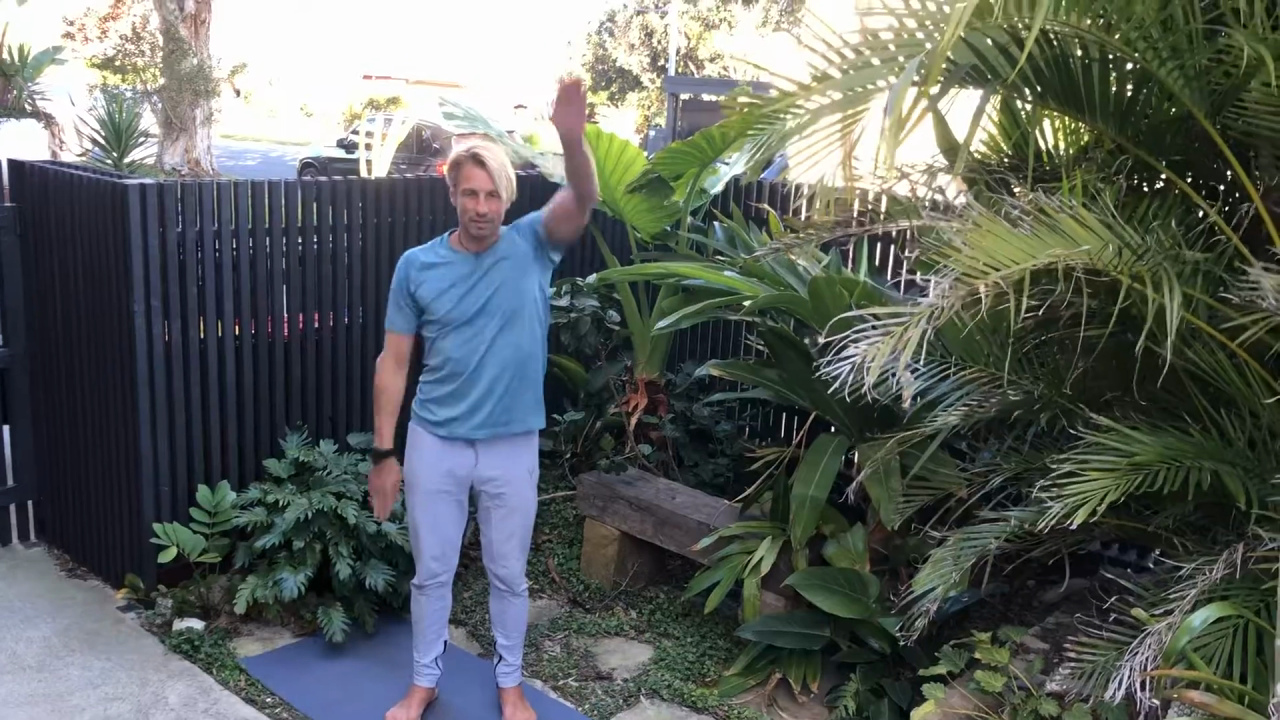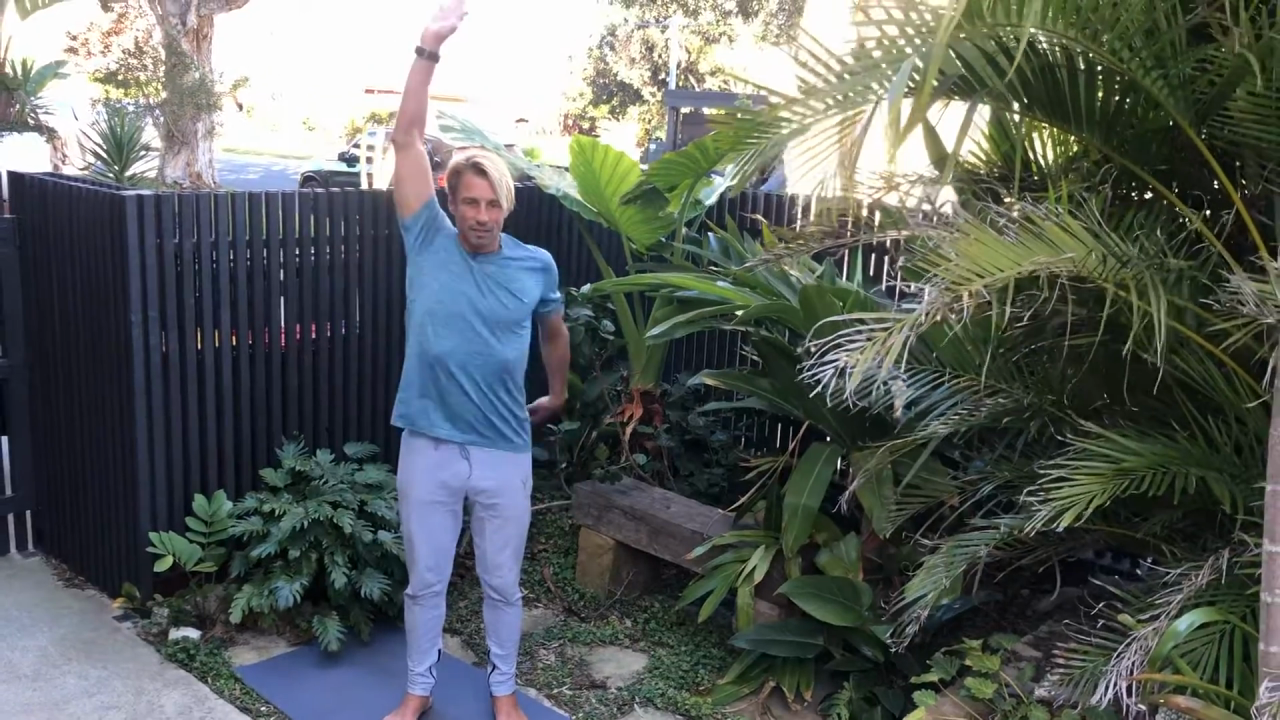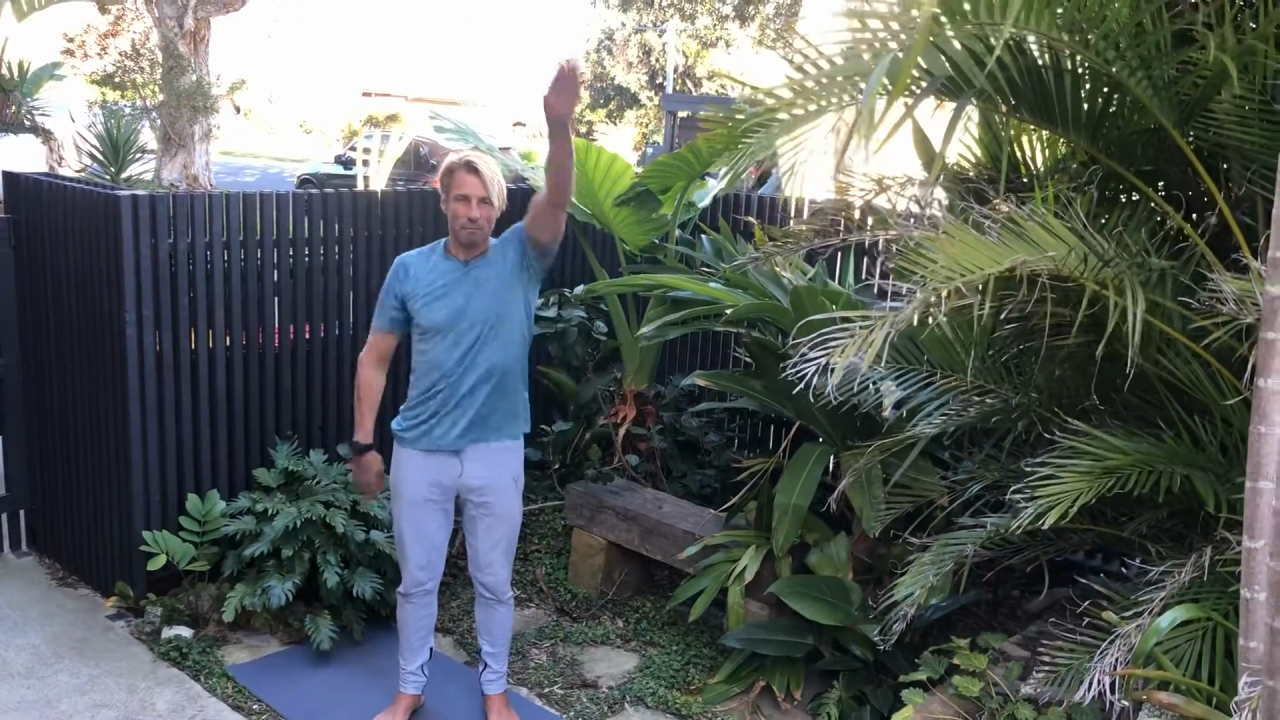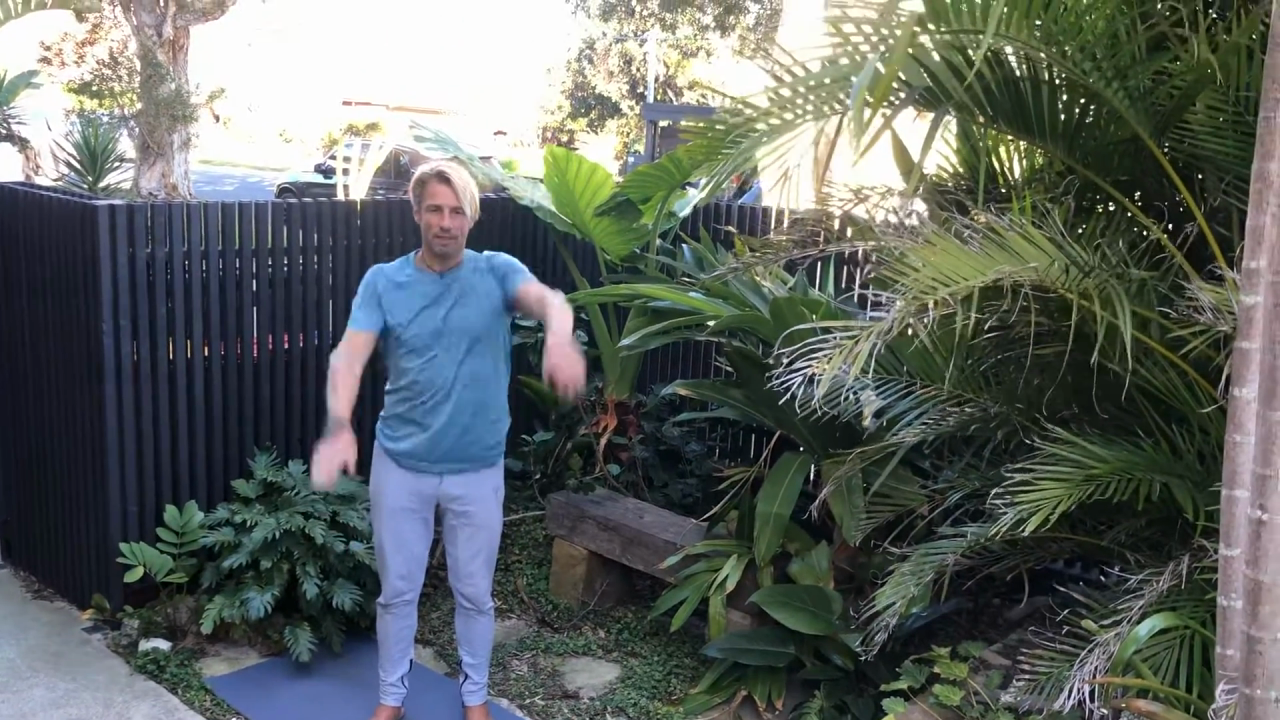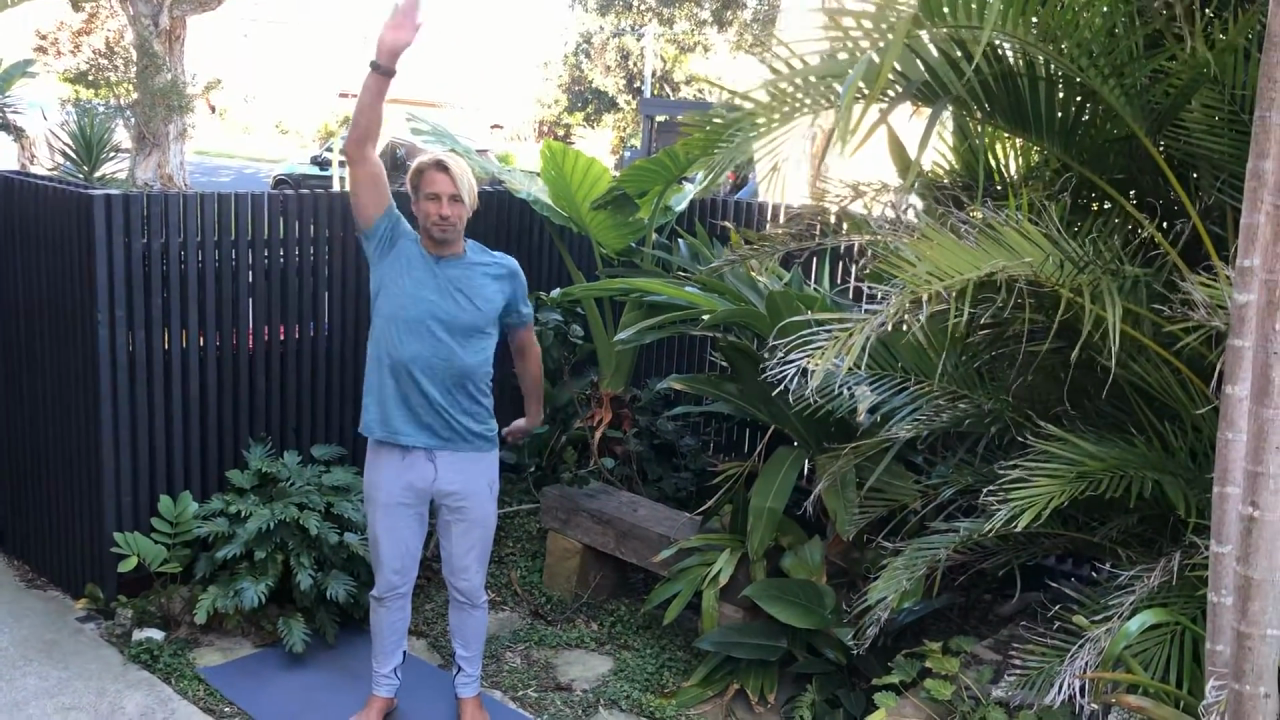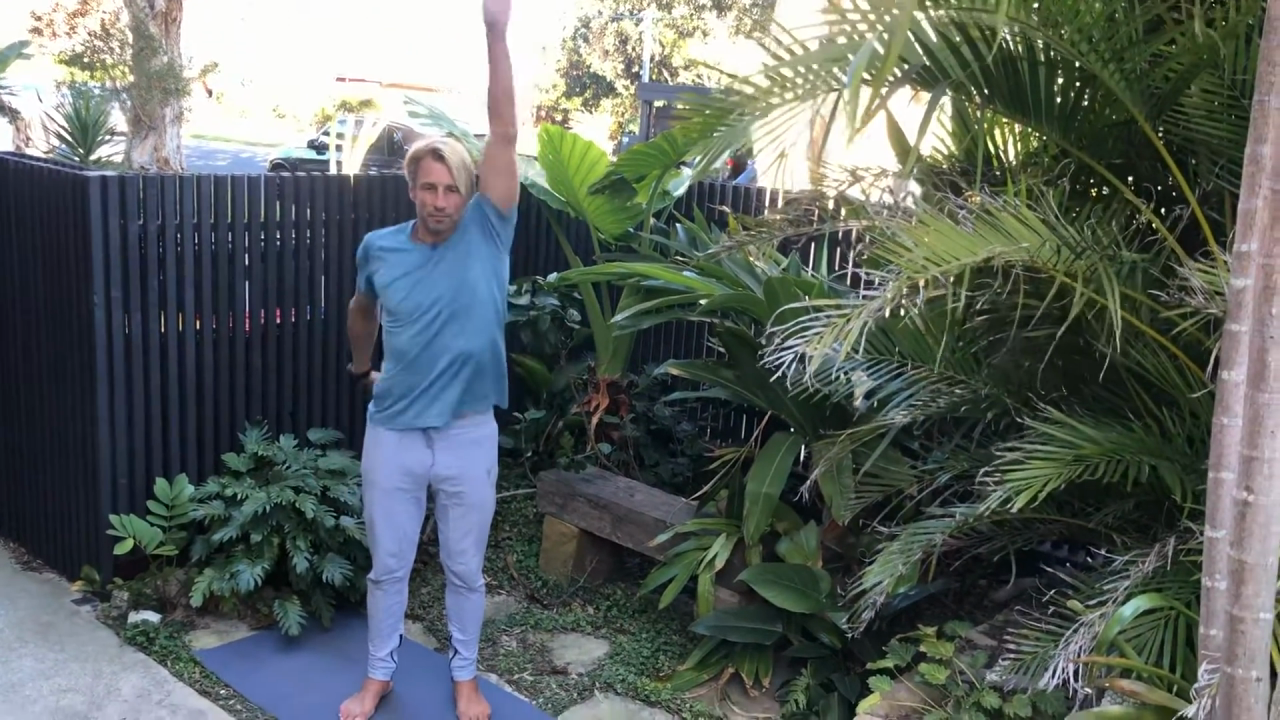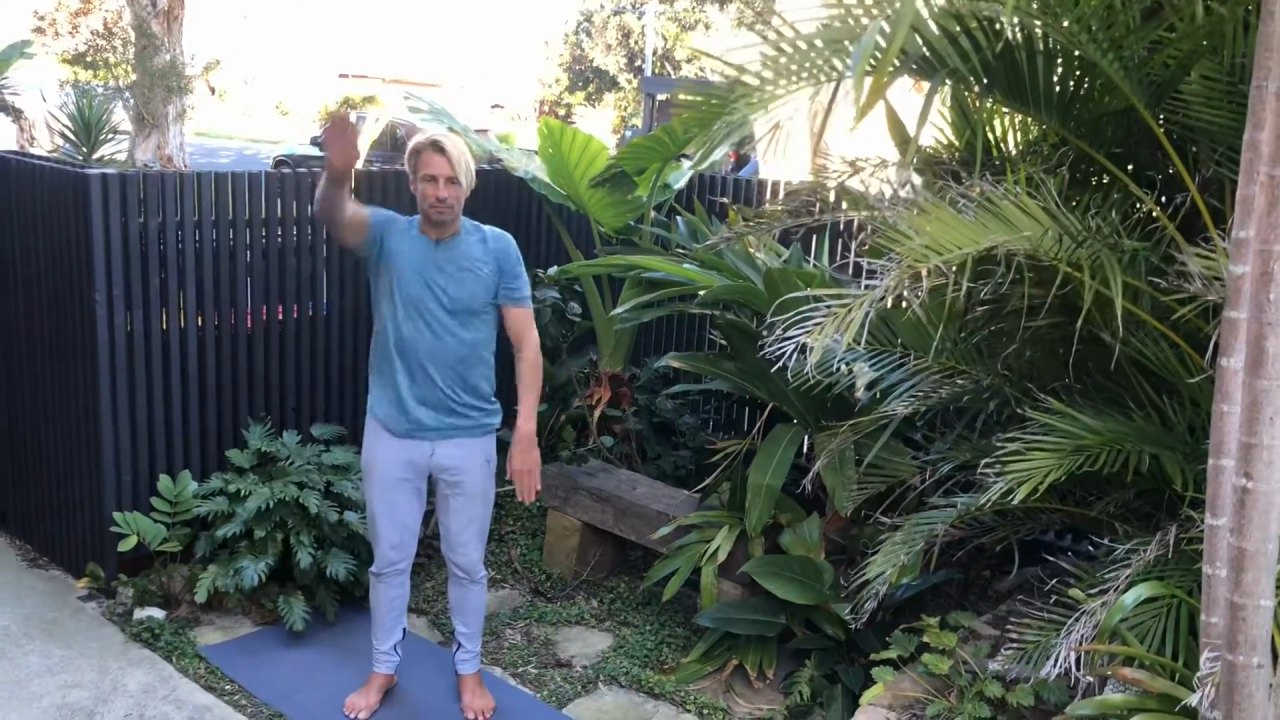
dt=0.7s
person 1, frame 1
left shoulder: (532, 245)
right shoulder: (417, 265)
left elbow: (579, 197)
right elbow: (392, 361)
left wrist: (572, 140)
right wrist: (385, 453)
left hip: (511, 446)
right hip: (435, 445)
left knee: (508, 574)
right knee: (431, 574)
person 1, frame 2
left shoulder: (536, 265)
right shoulder: (427, 243)
left elbow: (555, 336)
right elbow: (406, 139)
left wrist: (556, 395)
left hip: (504, 455)
right hip: (429, 450)
left knee: (502, 584)
right knee: (425, 582)
person 1, frame 3
left shoulder: (520, 260)
right shoulder: (409, 269)
left elbow: (555, 200)
right elbow: (374, 360)
left wrist: (560, 127)
right wrist: (362, 445)
left hip: (496, 453)
right hip: (419, 453)
left knee: (493, 582)
right knee: (417, 581)
person 1, frame 4
left shoulder: (497, 272)
right shoulder: (383, 281)
left elbow: (548, 302)
right elbow: (348, 357)
left wrist: (561, 338)
right wrist: (338, 427)
left hip: (478, 468)
right hip: (401, 465)
left knee: (474, 594)
right knee: (397, 591)
person 1, frame 5
left shoulder: (502, 272)
right shoulder: (389, 250)
left elbow: (526, 349)
right elbow: (359, 161)
left wrist: (534, 411)
right wrist: (384, 66)
left hip: (470, 459)
right hip: (394, 455)
left knee: (467, 586)
right knee: (391, 583)
person 1, frame 6
left shoulder: (487, 234)
right shoulder: (378, 249)
left elbow: (503, 137)
right wrist: (359, 369)
left hip: (468, 437)
right hip: (392, 436)
left knee: (464, 570)
right knee: (387, 568)
person 1, frame 7
left shoulder: (496, 248)
right shoulder: (388, 234)
left elbow: (525, 340)
right elbow: (337, 214)
left wrist: (526, 433)
right wrist: (338, 166)
left hip: (471, 438)
right hip: (393, 433)
left knee: (467, 566)
right knee: (389, 560)
left ankle: (468, 671)
right ankle: (383, 669)
